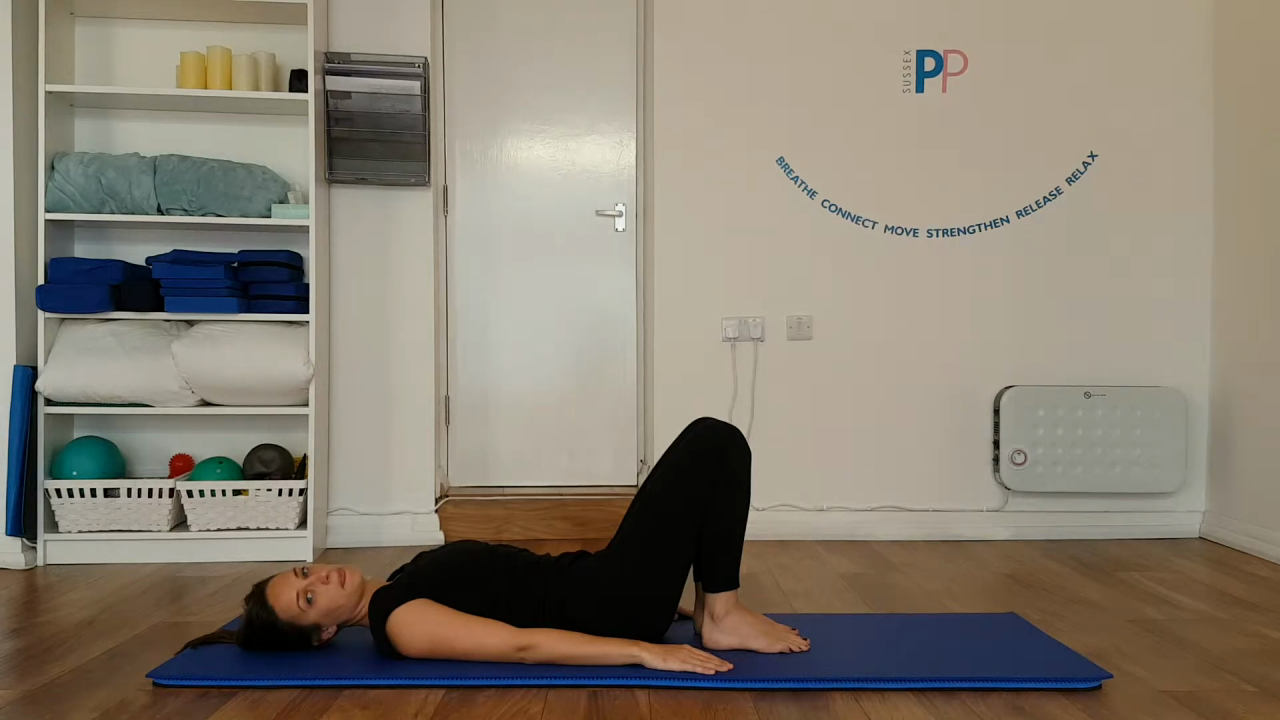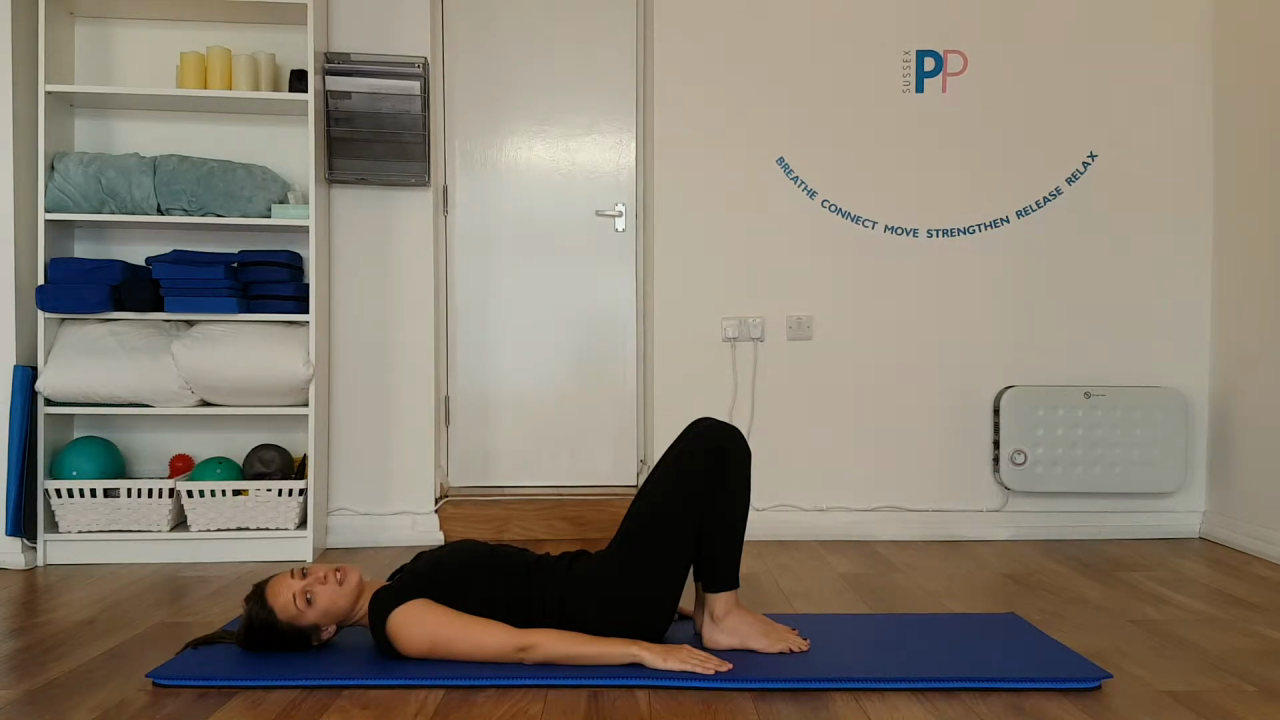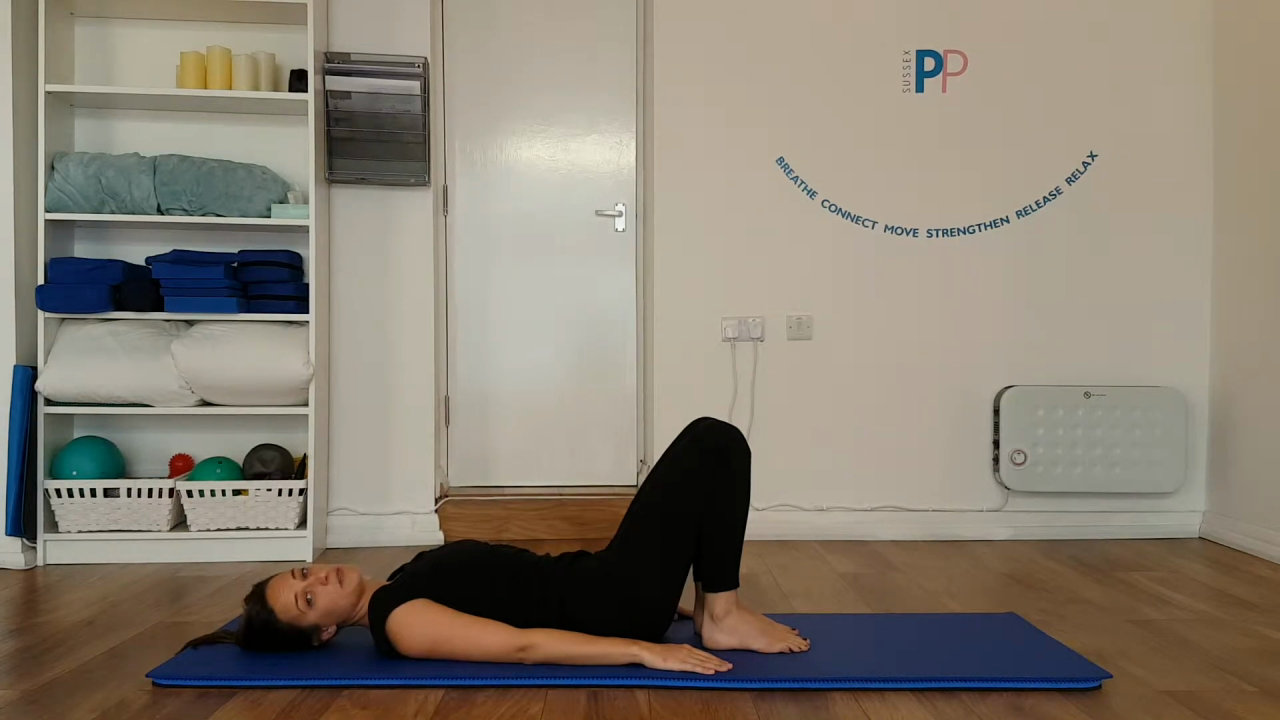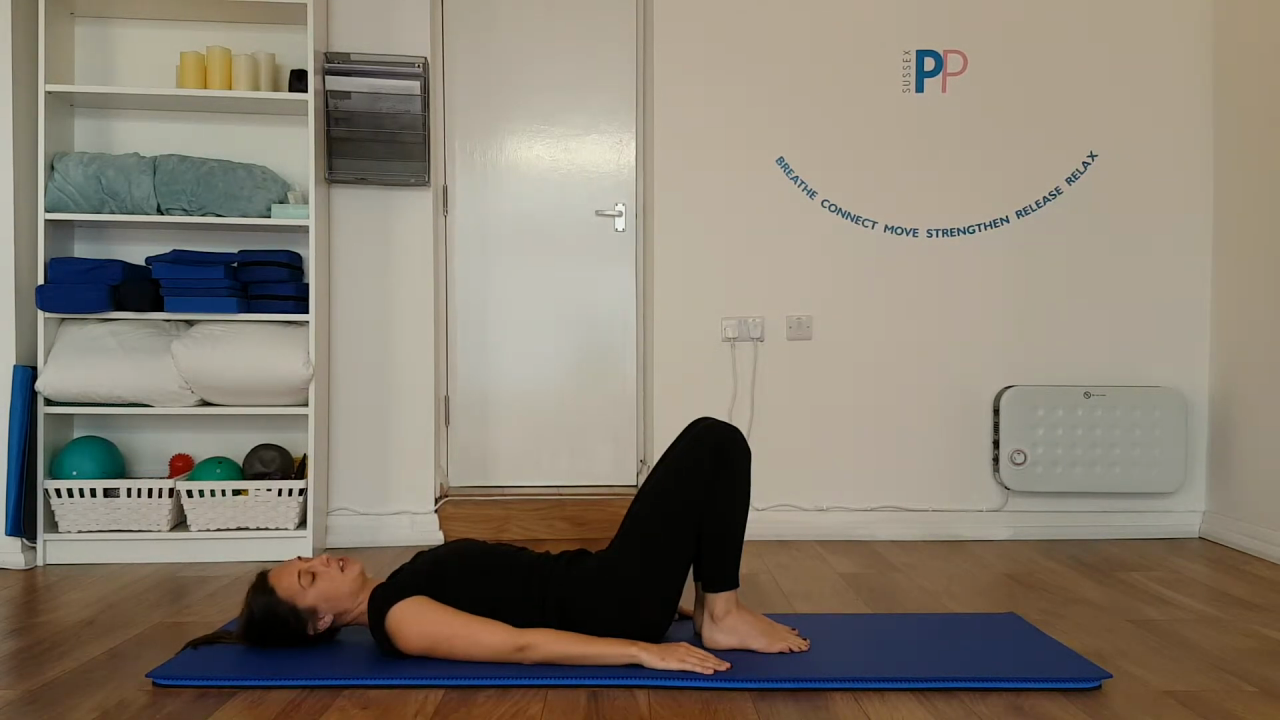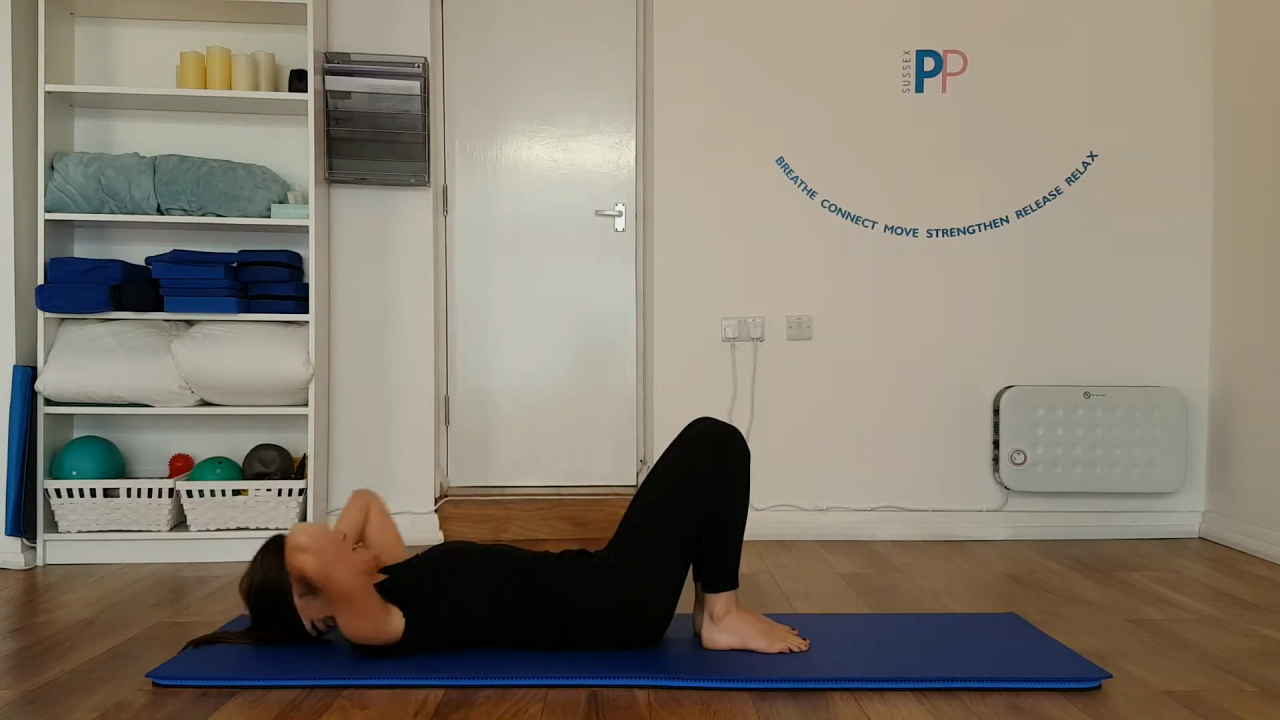
dt=1s
person 1, frame 1
left shoulder: (401, 589)
right shoulder: (400, 624)
right elbow: (522, 644)
left wrist: (658, 599)
right wrist: (645, 651)
left hip: (588, 581)
right hip: (611, 609)
left knee: (712, 439)
right knee: (714, 445)
left ankle: (713, 609)
right ankle: (722, 618)
person 1, frame 2
left shoulder: (402, 589)
right shoulder: (399, 623)
right elbow: (523, 644)
left wrist: (660, 599)
right wrist: (645, 650)
left hip: (588, 582)
right hip: (609, 610)
left knee: (712, 439)
right knee: (713, 444)
left ankle: (713, 609)
right ankle: (722, 619)
person 1, frame 3
left shoulder: (400, 589)
right shoulder: (399, 623)
right elbow: (522, 644)
left wrist: (663, 600)
right wrist: (644, 650)
left hip: (590, 582)
right hip: (610, 610)
left knee: (710, 439)
right knee: (714, 444)
left ankle: (713, 609)
right ankle: (722, 619)
person 1, frame 4
left shoulder: (399, 591)
right shoulder: (399, 620)
right elbow: (521, 644)
left wrist: (659, 602)
right wrist: (643, 650)
left hip: (593, 583)
right hip: (610, 608)
left knee: (712, 441)
right knee: (714, 444)
left ankle: (714, 610)
right ankle: (722, 618)
person 1, frame 5
left shoulder: (388, 587)
right shoulder: (371, 622)
left elbow: (366, 500)
right elbow: (326, 557)
left wrist: (332, 543)
right wrist: (320, 555)
left hip: (585, 586)
right hip: (606, 613)
left knee: (710, 439)
right knee: (713, 443)
left ankle: (714, 609)
right ankle: (722, 618)
